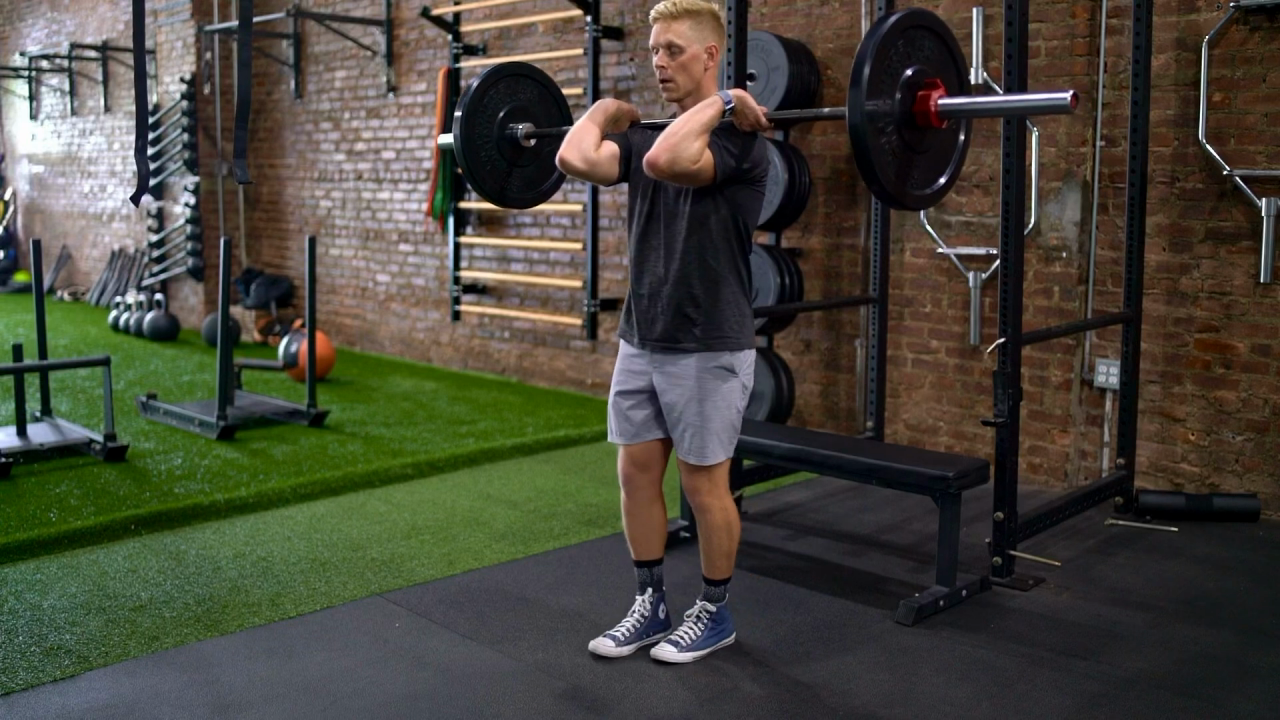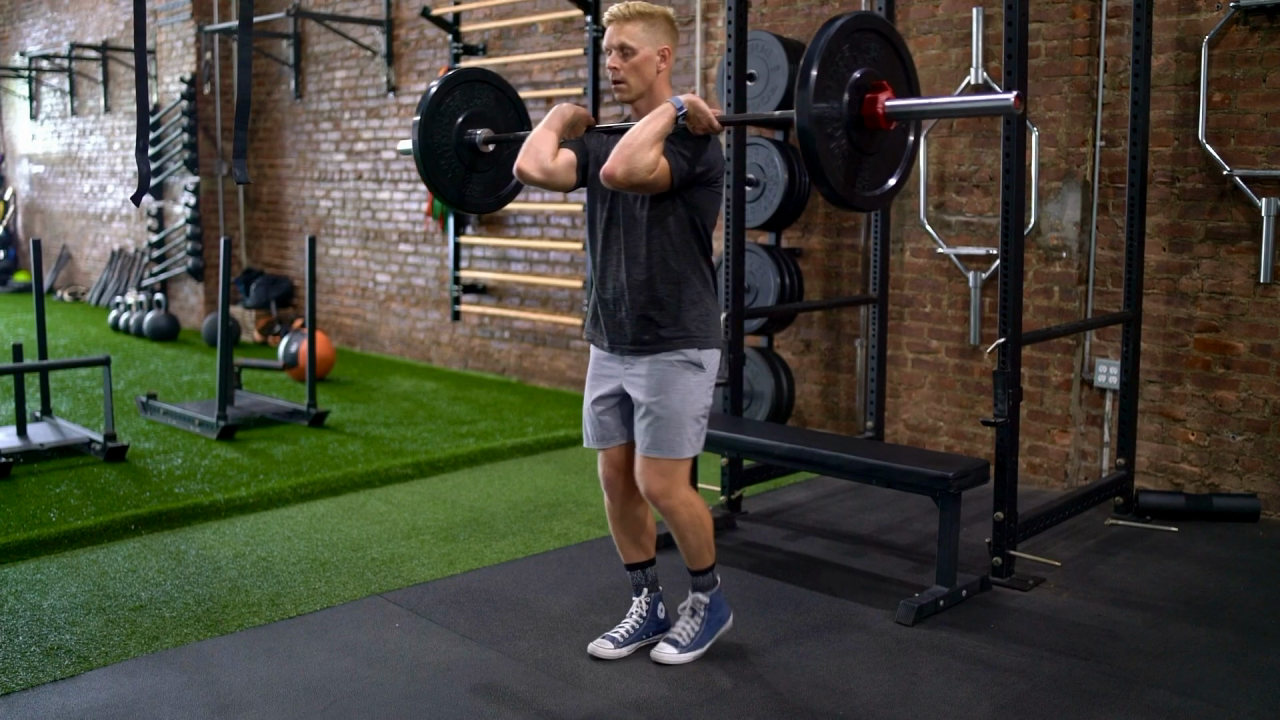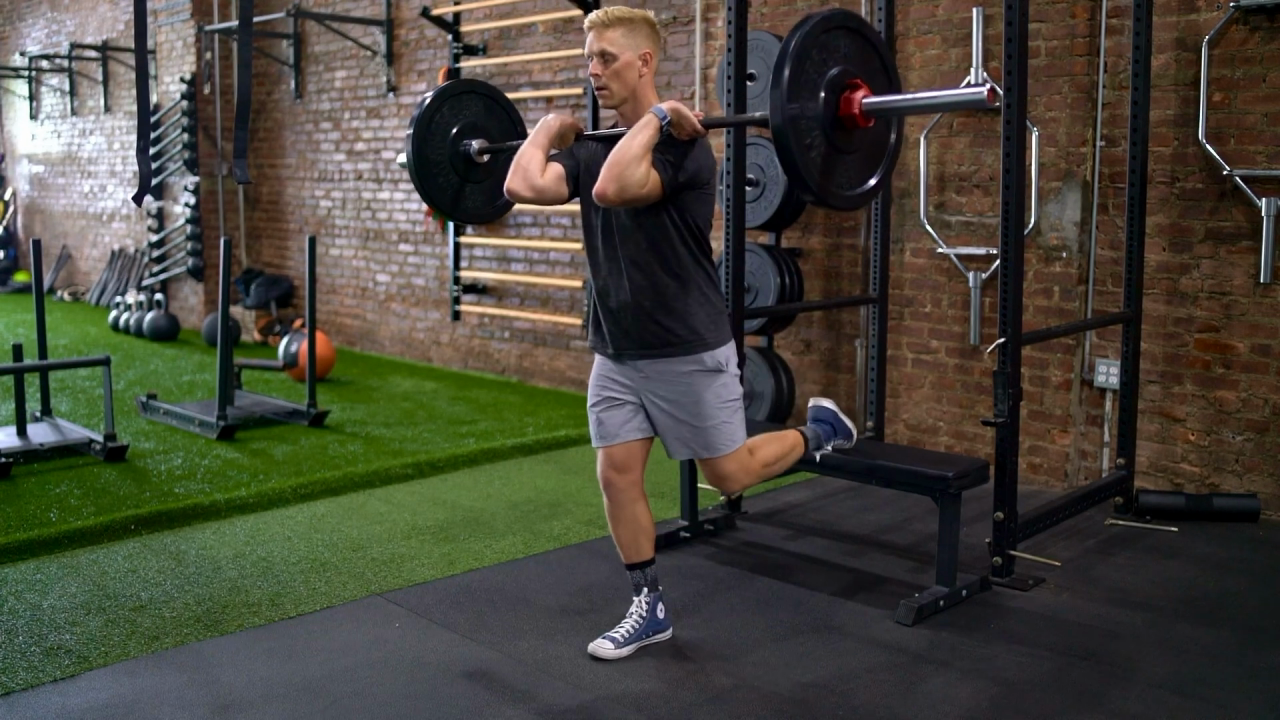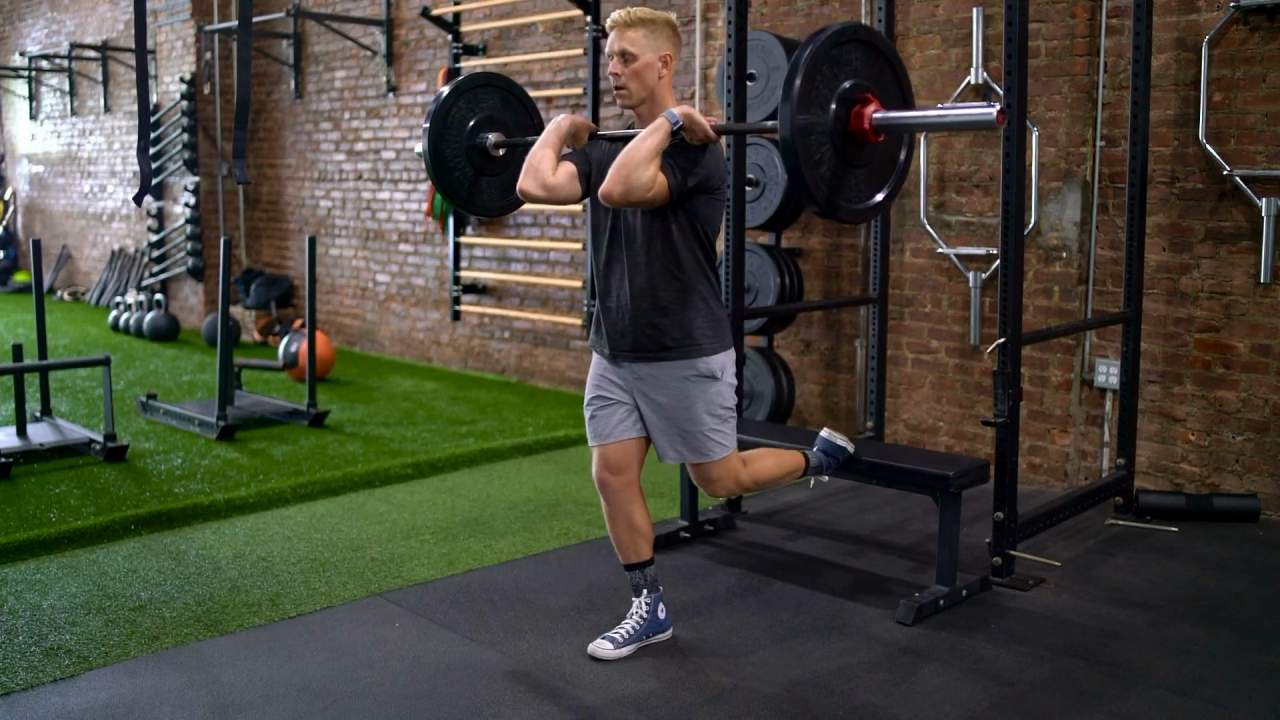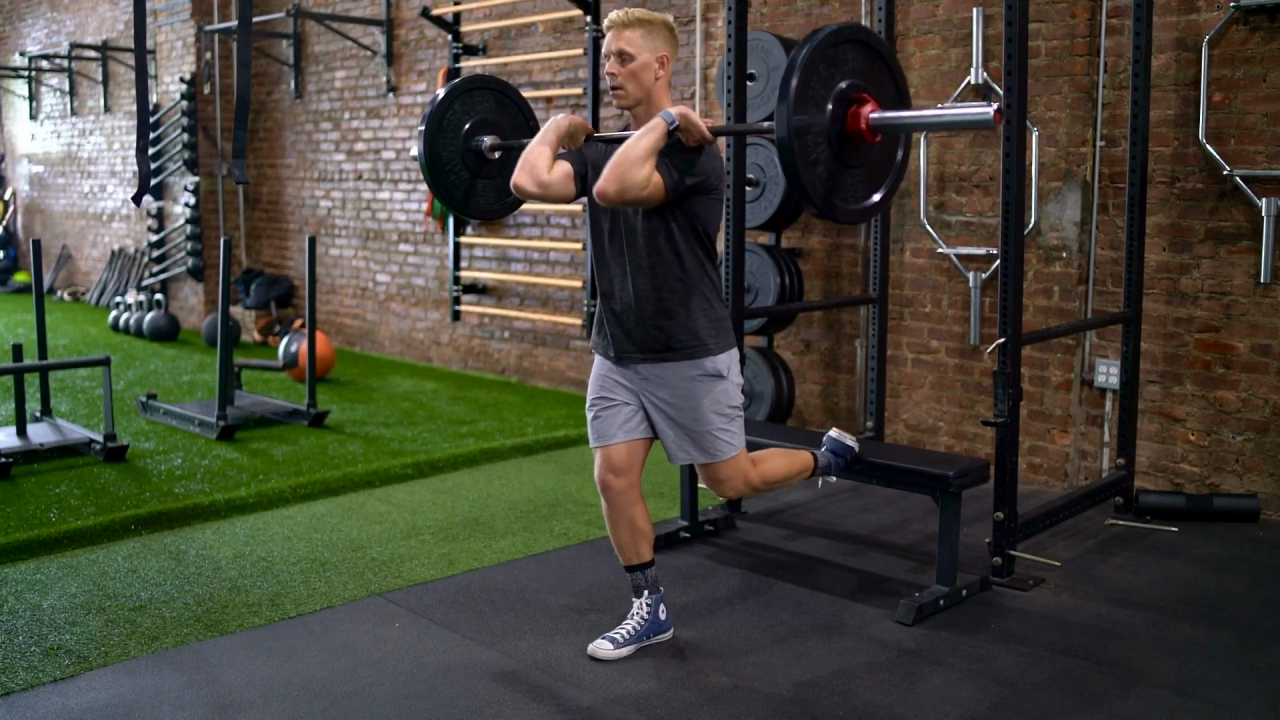
dt=1s
person 1, frame 1
left shoulder: (737, 140)
right shoulder: (644, 133)
left elbow: (666, 161)
right elbow: (574, 158)
left wrist: (721, 103)
right wrist: (605, 111)
left hip: (708, 347)
right hip: (640, 339)
left knee: (703, 486)
right knee: (635, 475)
left ankle: (713, 613)
right ankle: (649, 605)
person 1, frame 2
left shoulder: (694, 142)
right shoulder: (603, 141)
left elbow: (623, 172)
right elbow: (535, 167)
left wrist: (672, 110)
right wrist: (564, 117)
left hip: (677, 346)
right hip: (611, 343)
left knee: (660, 486)
right knee: (616, 479)
left ankle: (708, 598)
right ankle: (648, 607)
person 1, frame 3
left shoulder: (682, 147)
right shoulder: (593, 150)
left elbow: (613, 189)
right elbow: (523, 186)
left wrist: (654, 117)
right wrist: (548, 130)
left hip: (688, 348)
right hip: (617, 350)
left knee: (729, 474)
right knee: (617, 475)
left ankle: (819, 430)
right ankle: (649, 608)
person 1, frame 4
left shoulder: (695, 150)
right shoulder: (605, 149)
left elbow: (620, 189)
right elbow: (535, 185)
left wrist: (667, 120)
right wrist: (561, 128)
left hip: (685, 352)
right hip: (616, 350)
left knee: (720, 480)
right knee: (613, 475)
left ankle: (822, 455)
right ankle: (649, 609)
person 1, frame 5
left shoulder: (691, 152)
right shoulder: (604, 150)
left elbow: (615, 189)
right elbow: (528, 182)
left wrist: (664, 120)
right wrist: (560, 128)
left hip: (690, 354)
right hip: (618, 352)
left knee: (729, 480)
right knee: (614, 478)
left ankle: (827, 456)
right ankle: (650, 609)
